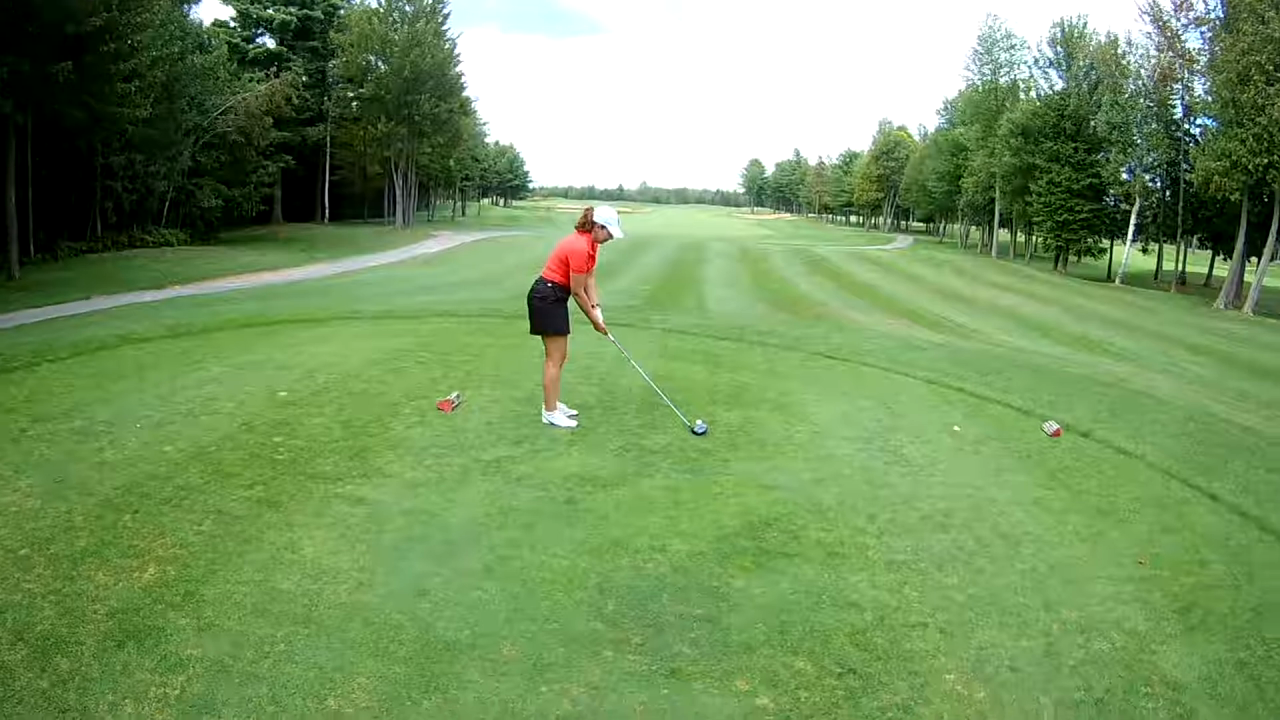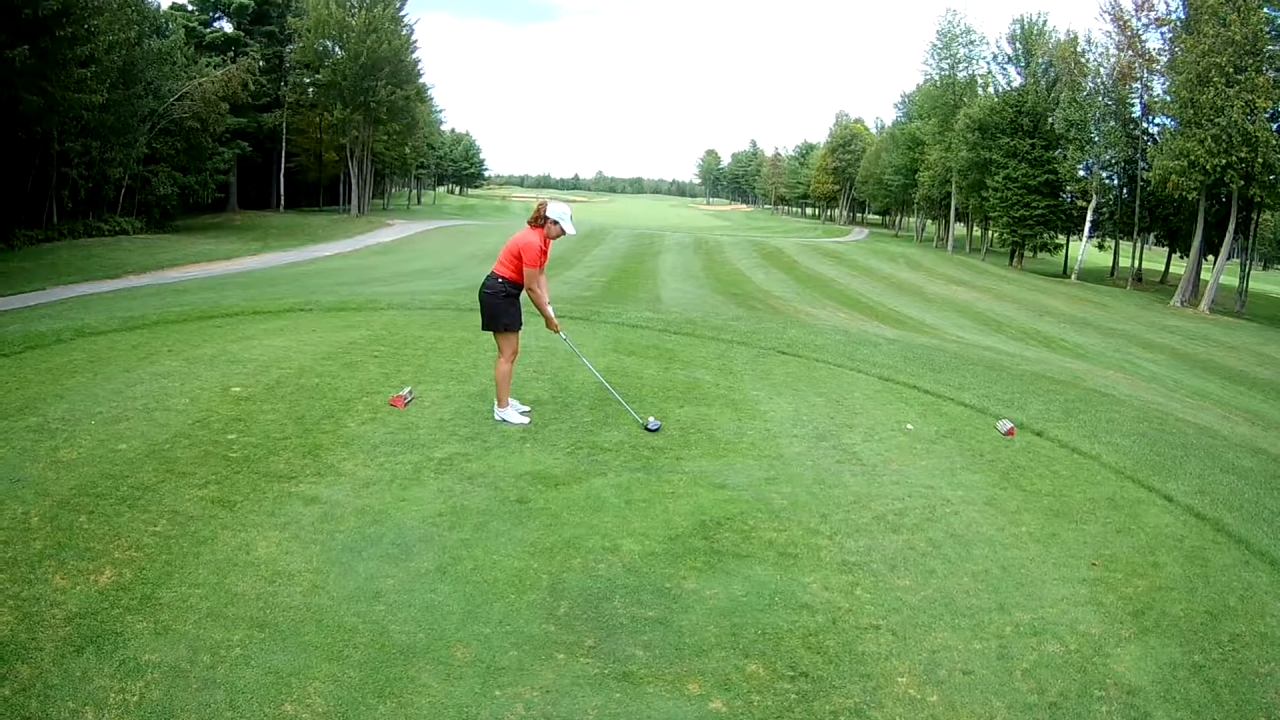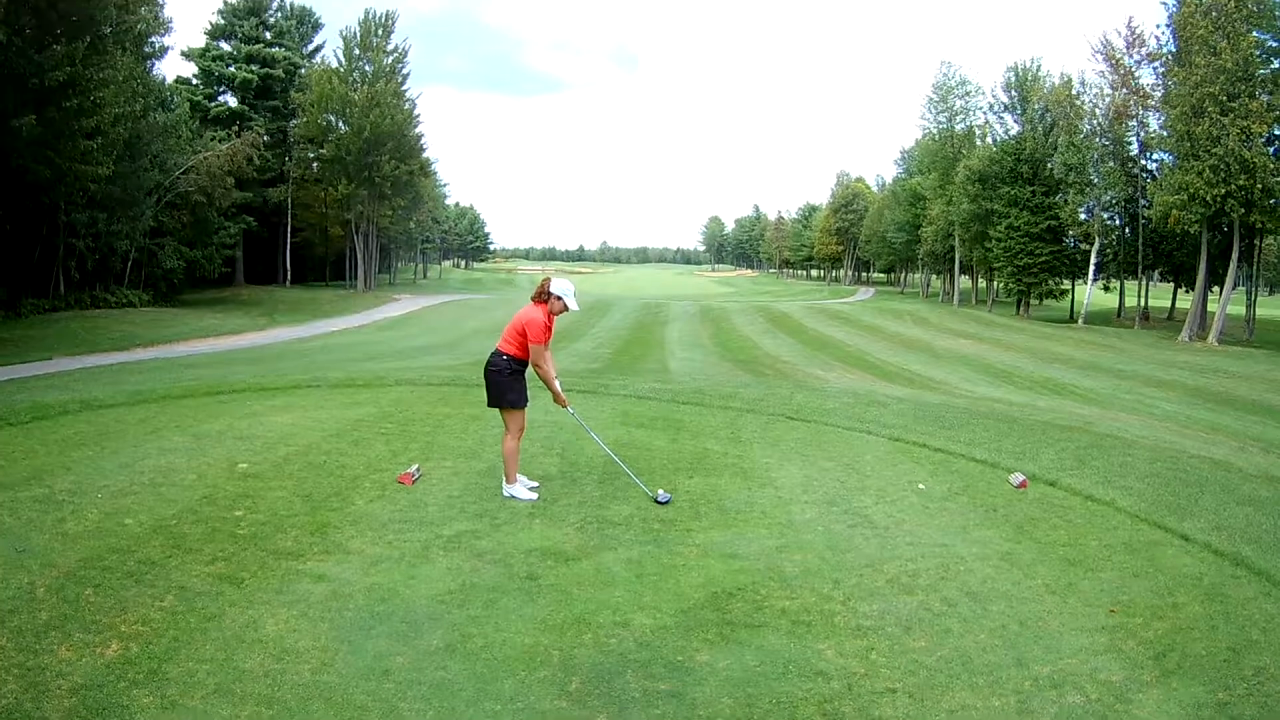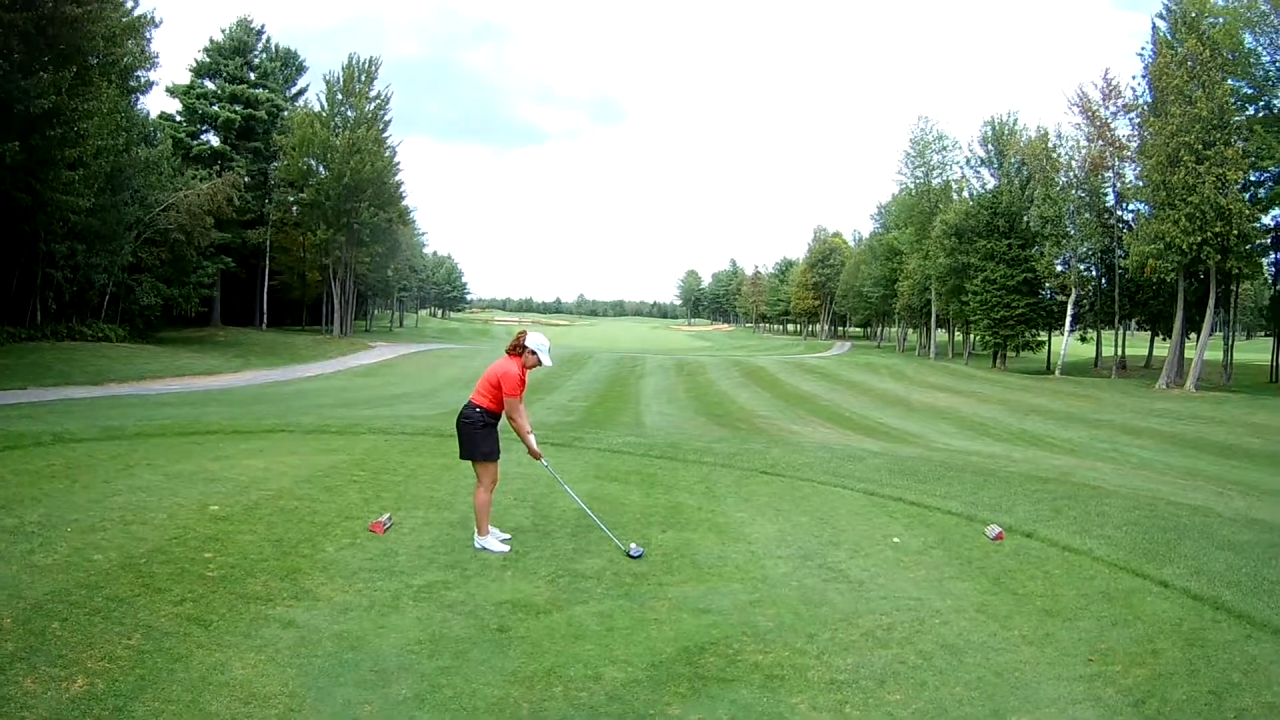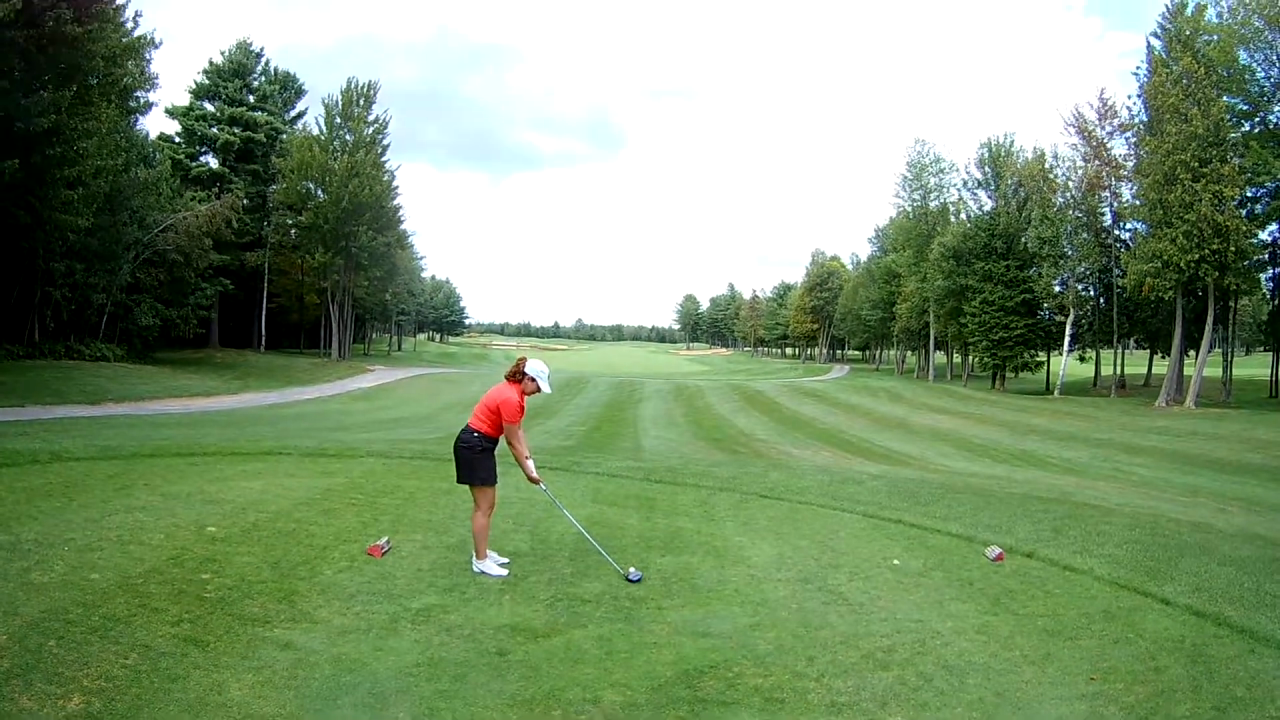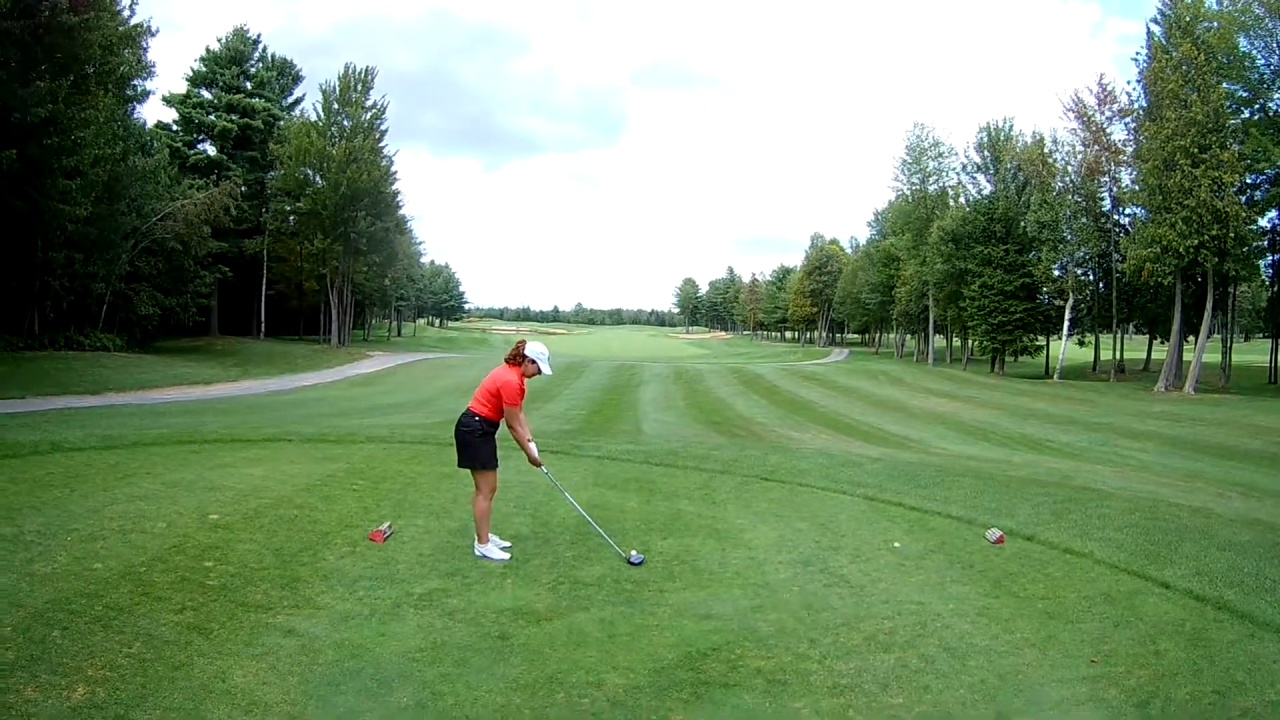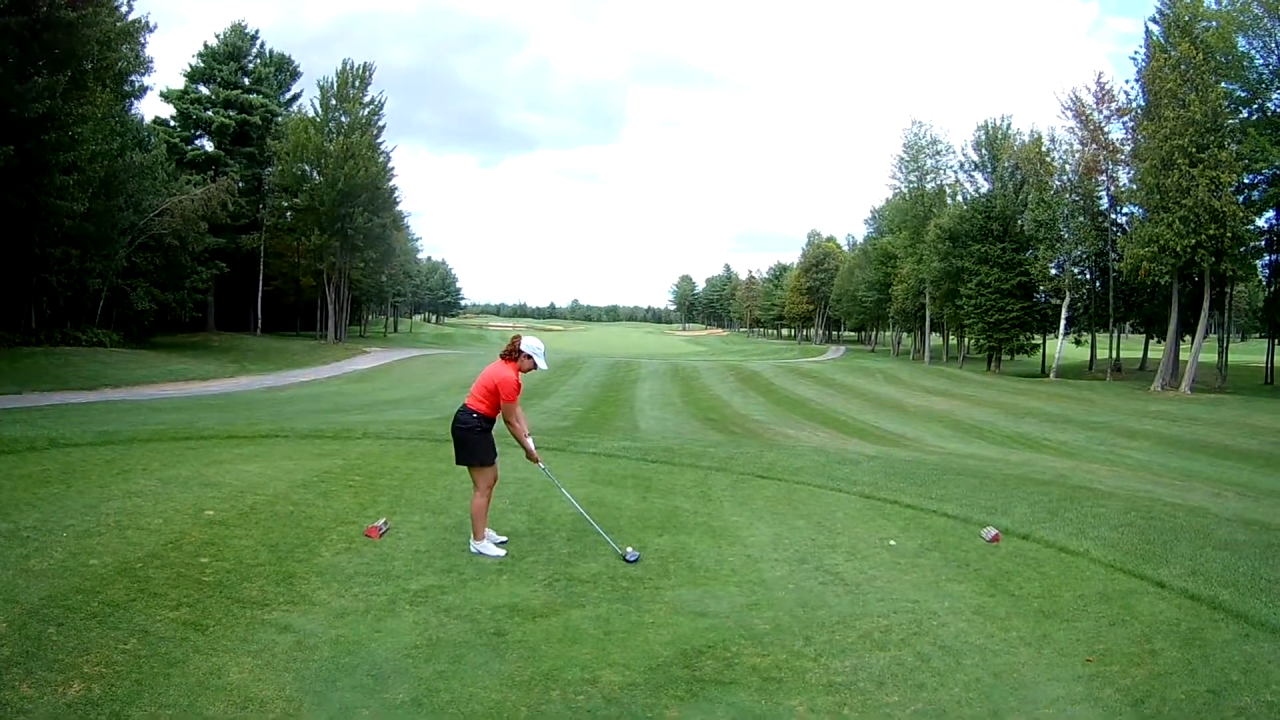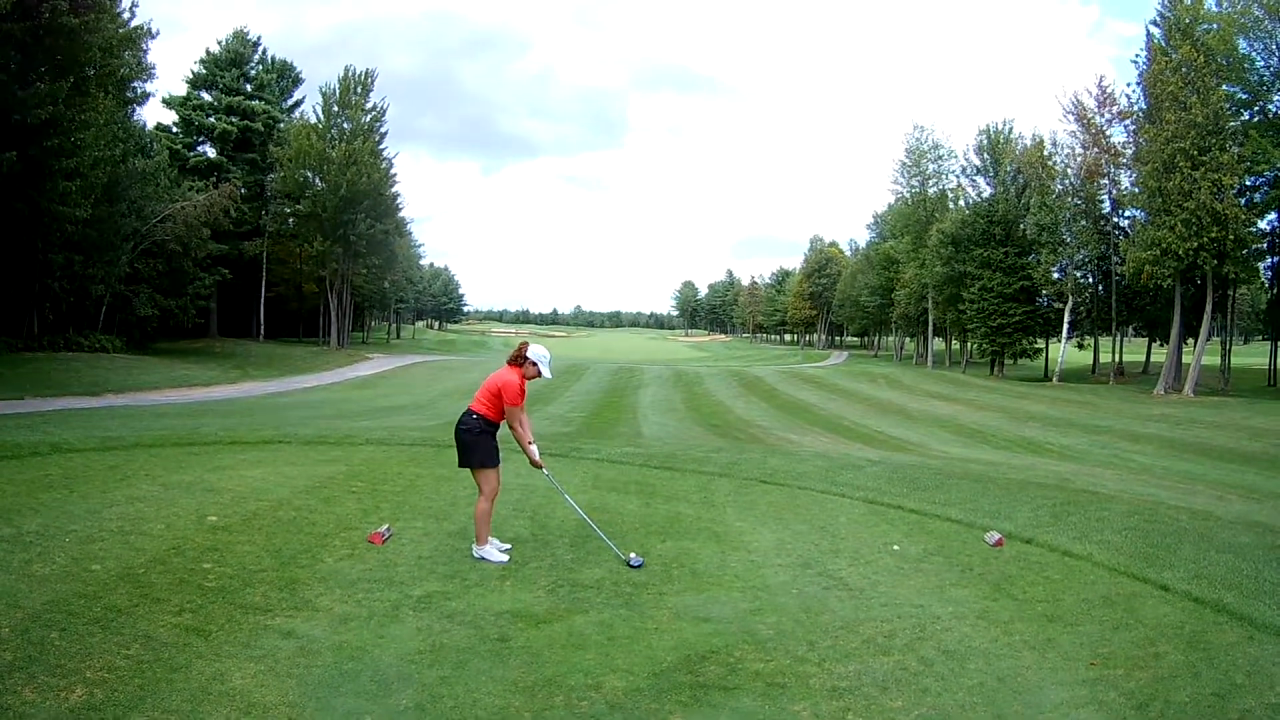
dt=0.3s
person 1, frame 1
left shoulder: (590, 243)
right shoulder: (579, 248)
left elbow: (590, 278)
right elbow: (577, 291)
left wrist: (597, 309)
right wrist: (594, 320)
left hip: (555, 297)
right hip: (547, 297)
left knee: (558, 356)
right knee: (555, 358)
left ankle: (552, 404)
right ankle: (550, 412)
person 1, frame 2
left shoulder: (543, 238)
right shoulder: (532, 243)
left elbow: (540, 275)
right elbow: (531, 287)
left wrist: (548, 307)
right wrist: (548, 318)
left hip: (507, 292)
right hip: (498, 292)
left knee: (510, 352)
right knee: (507, 354)
left ankle: (503, 400)
right ankle: (502, 408)
person 1, frame 3
left shoulder: (546, 314)
right shoulder: (536, 319)
left elbow: (546, 351)
right elbow: (538, 363)
left wrist: (556, 382)
right wrist: (556, 393)
left hip: (513, 368)
right hip: (503, 369)
left knee: (516, 428)
right knee: (514, 430)
left ankle: (512, 477)
right ankle: (510, 485)
person 1, frame 4
left shoulder: (518, 366)
right shoulder: (511, 372)
left elbow: (519, 404)
right elbow: (512, 416)
left wrist: (530, 434)
right wrist: (530, 446)
left hip: (484, 421)
right hip: (476, 421)
left knee: (489, 480)
right knee: (486, 482)
left ankle: (484, 528)
right ankle: (482, 537)
person 1, frame 5
left shoulder: (515, 391)
right shoulder: (510, 399)
left elbow: (518, 430)
right elbow: (512, 443)
left wrist: (529, 460)
right wrist: (528, 473)
left hip: (480, 445)
right hip: (474, 446)
left knee: (486, 504)
right knee: (484, 506)
left ankle: (482, 552)
right ankle: (480, 561)
person 1, frame 6
left shoulder: (513, 373)
right shoulder: (511, 381)
left elbow: (519, 413)
right elbow: (512, 425)
left wrist: (531, 442)
right wrist: (529, 454)
left hip: (480, 428)
right hip: (475, 430)
left knee: (488, 488)
right knee: (486, 490)
left ankle: (484, 536)
right ankle: (482, 545)
person 1, frame 7
left shoulder: (507, 367)
right shoulder: (507, 378)
left elbow: (516, 407)
right elbow: (510, 421)
left wrist: (528, 436)
right wrist: (528, 449)
left hip: (475, 424)
right hip: (472, 426)
left knee: (490, 479)
right knee: (483, 487)
left ankle: (481, 530)
right ankle: (478, 541)
person 1, frame 8
left shoulder: (517, 377)
right shoulder: (511, 382)
left elbow: (522, 414)
right elbow: (513, 425)
left wrist: (532, 445)
right wrist: (530, 456)
left hip: (483, 430)
right hip: (474, 430)
left knee: (492, 488)
right knee: (488, 491)
left ankle: (485, 538)
right ankle: (480, 546)
